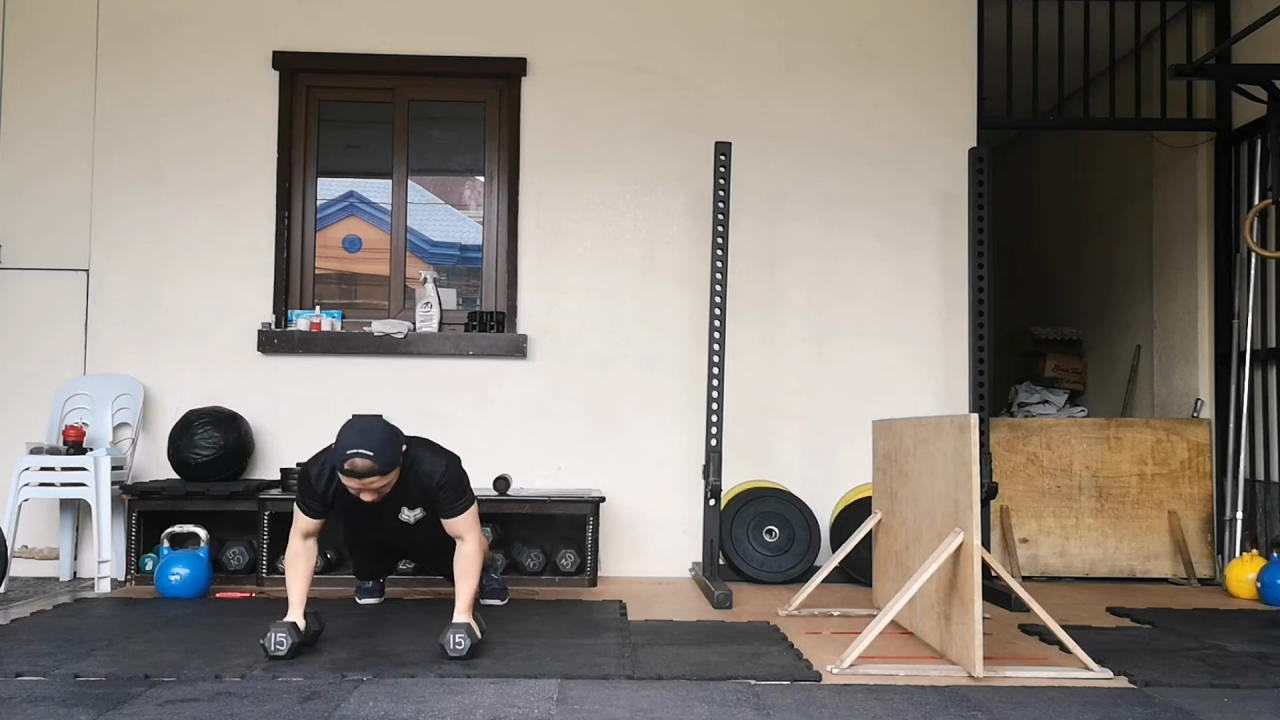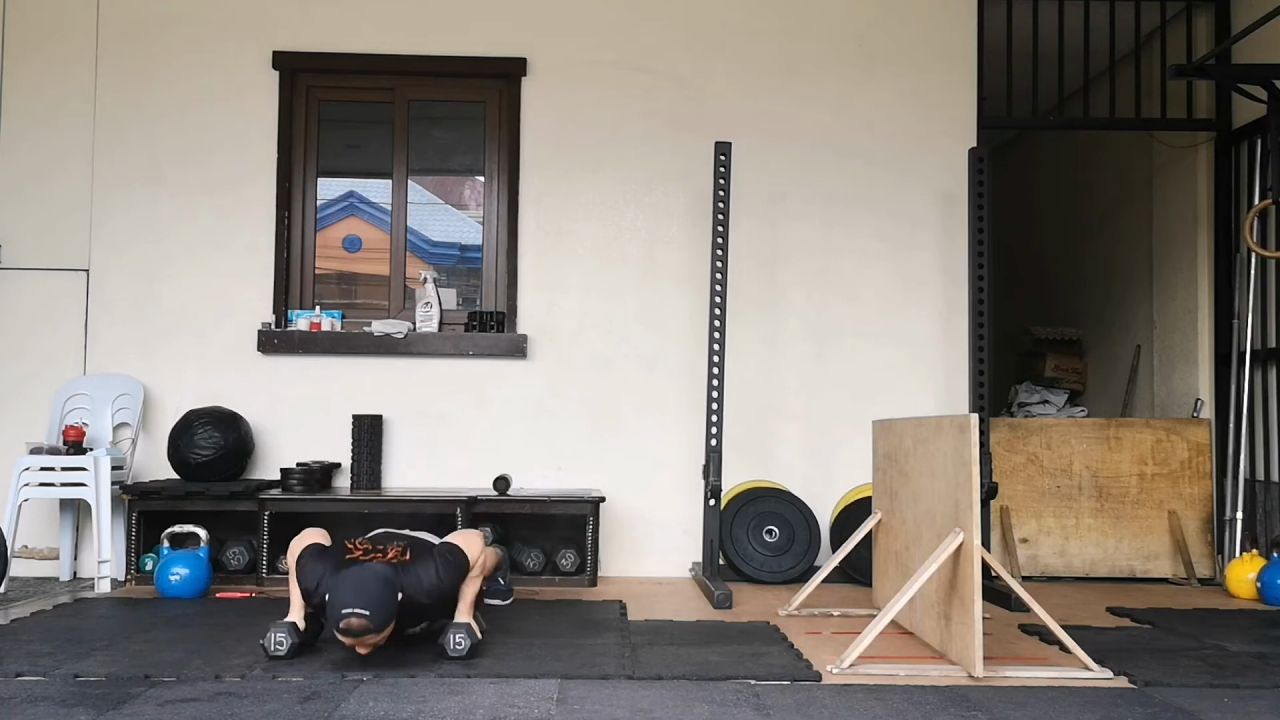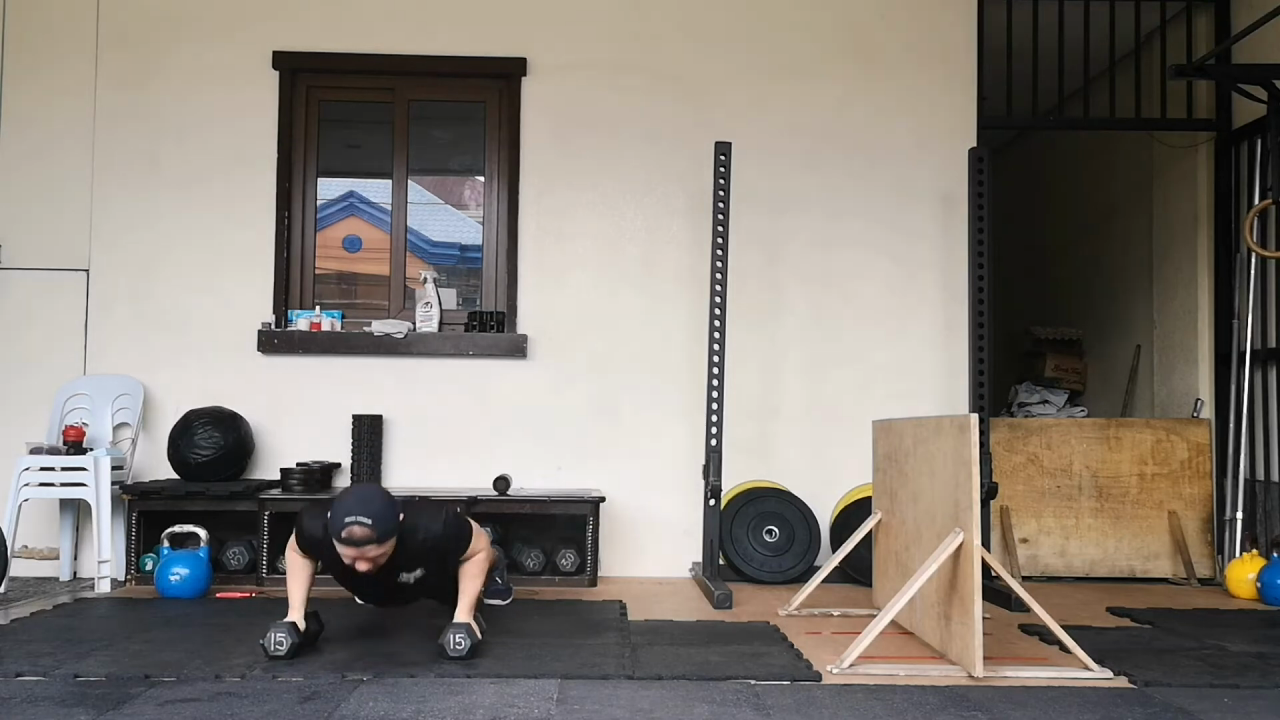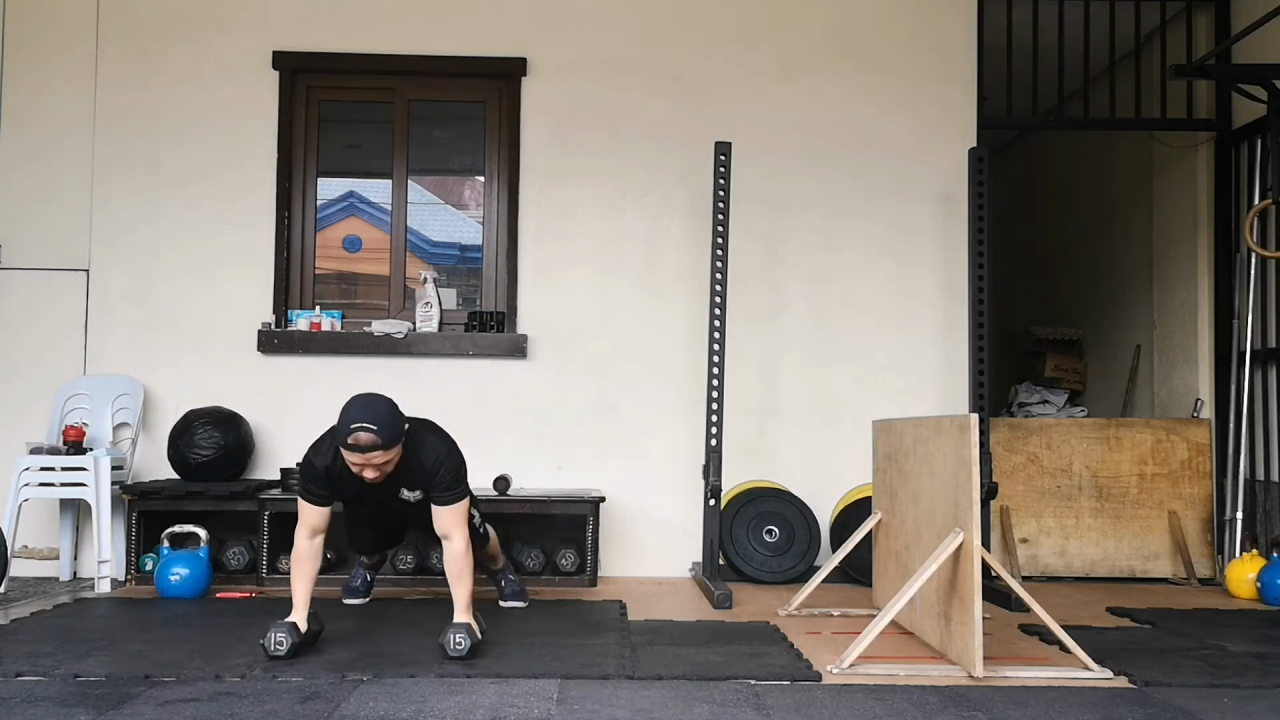
dt=0.4s
person 1, frame 1
left shoulder: (436, 469)
right shoulder: (319, 473)
left elbow: (467, 538)
right elbow: (304, 538)
left wrist: (463, 612)
right wrist: (295, 610)
left hip: (430, 534)
left ankle: (486, 572)
person 1, frame 2
left shoulder: (431, 583)
right shoulder: (319, 585)
left elbow: (473, 540)
right elbow: (309, 536)
left wrist: (464, 614)
right wrist: (295, 612)
left ankle: (496, 558)
person 1, frame 3
left shoulder: (434, 526)
right shoulder: (316, 526)
left elbow: (478, 551)
right elbow: (298, 551)
left wrist: (464, 614)
right wrist: (296, 612)
left ankle: (493, 561)
person 1, frame 4
left shoulder: (436, 452)
right shoulder: (321, 459)
left elbow: (453, 537)
right elbow: (310, 535)
left wrist: (463, 615)
right wrist: (299, 614)
left ankle: (499, 568)
right ankle: (368, 565)
